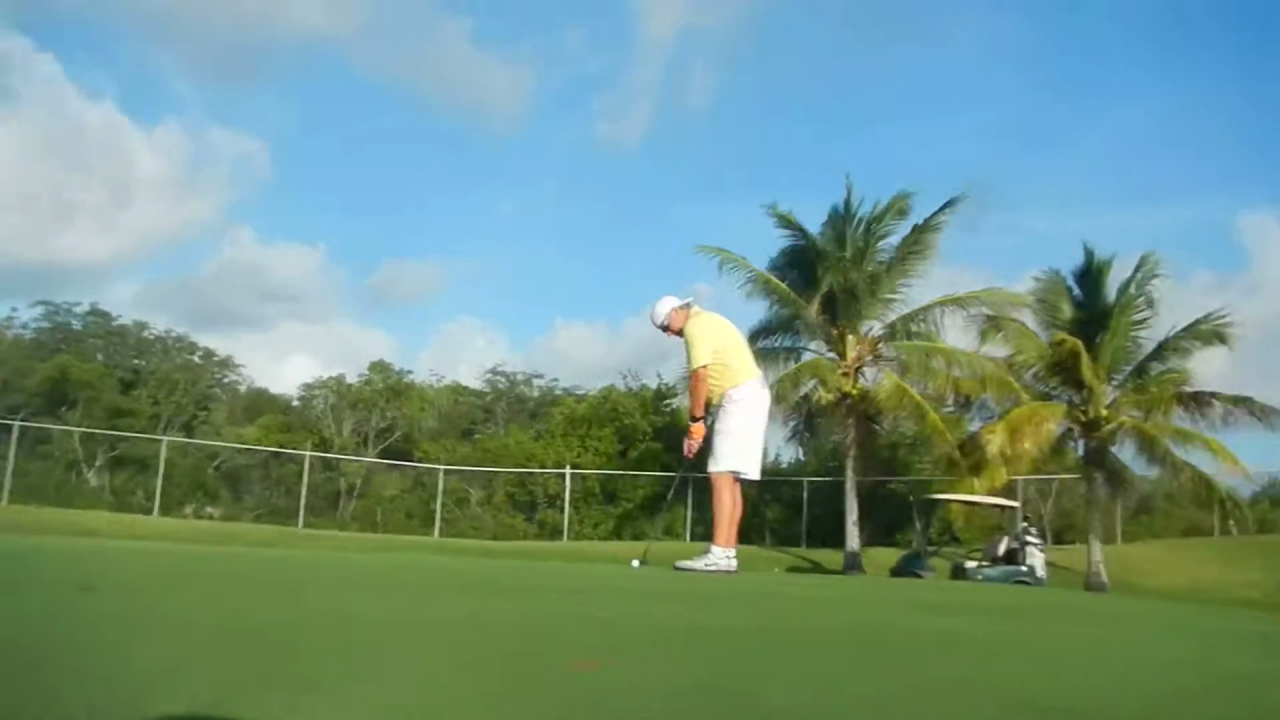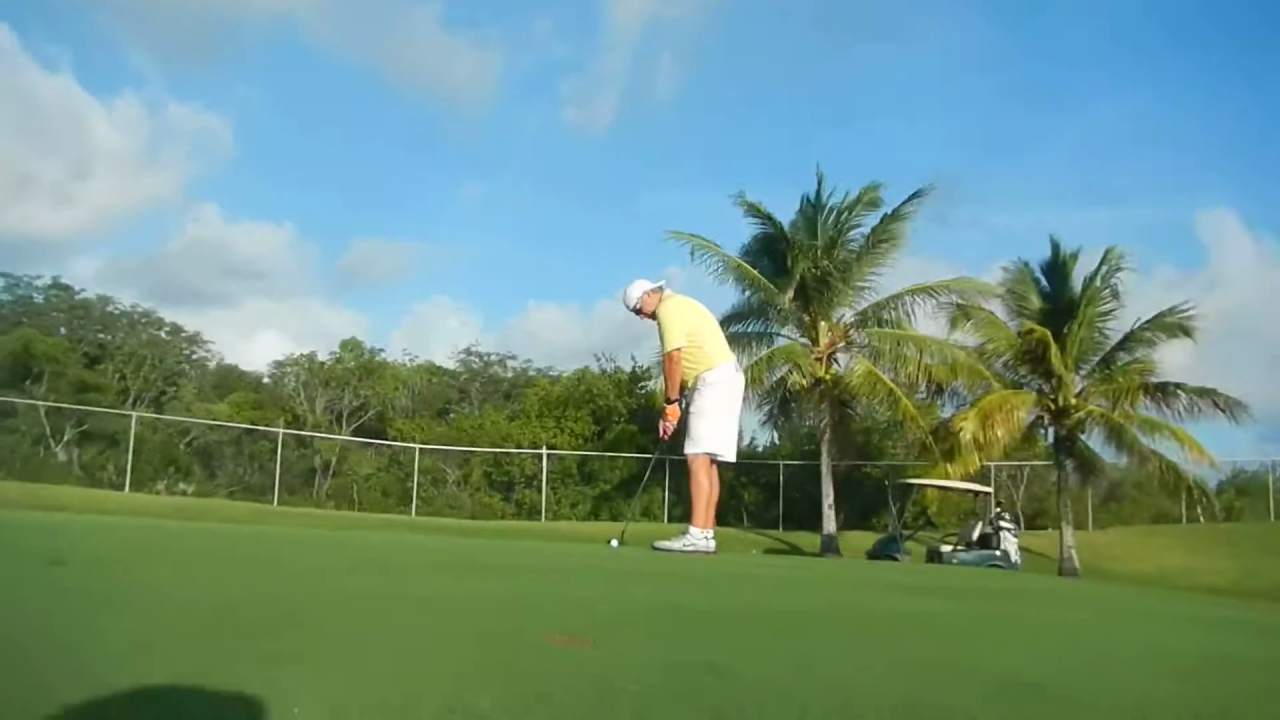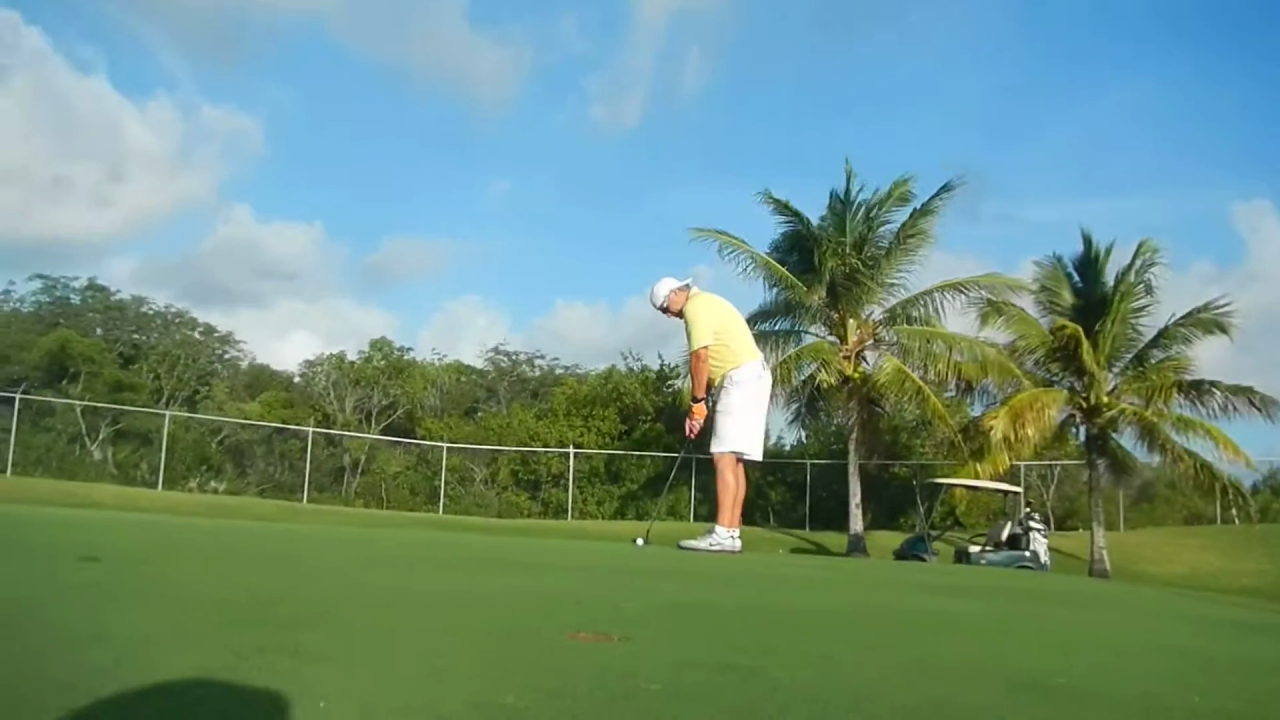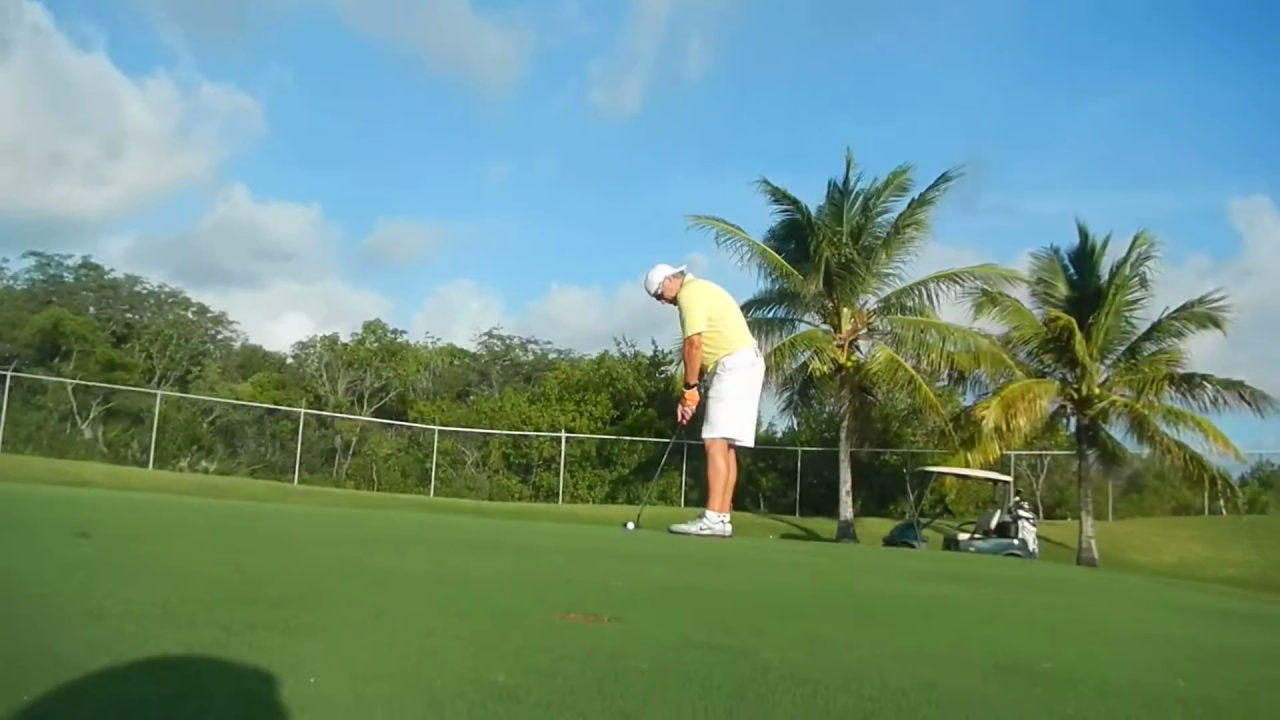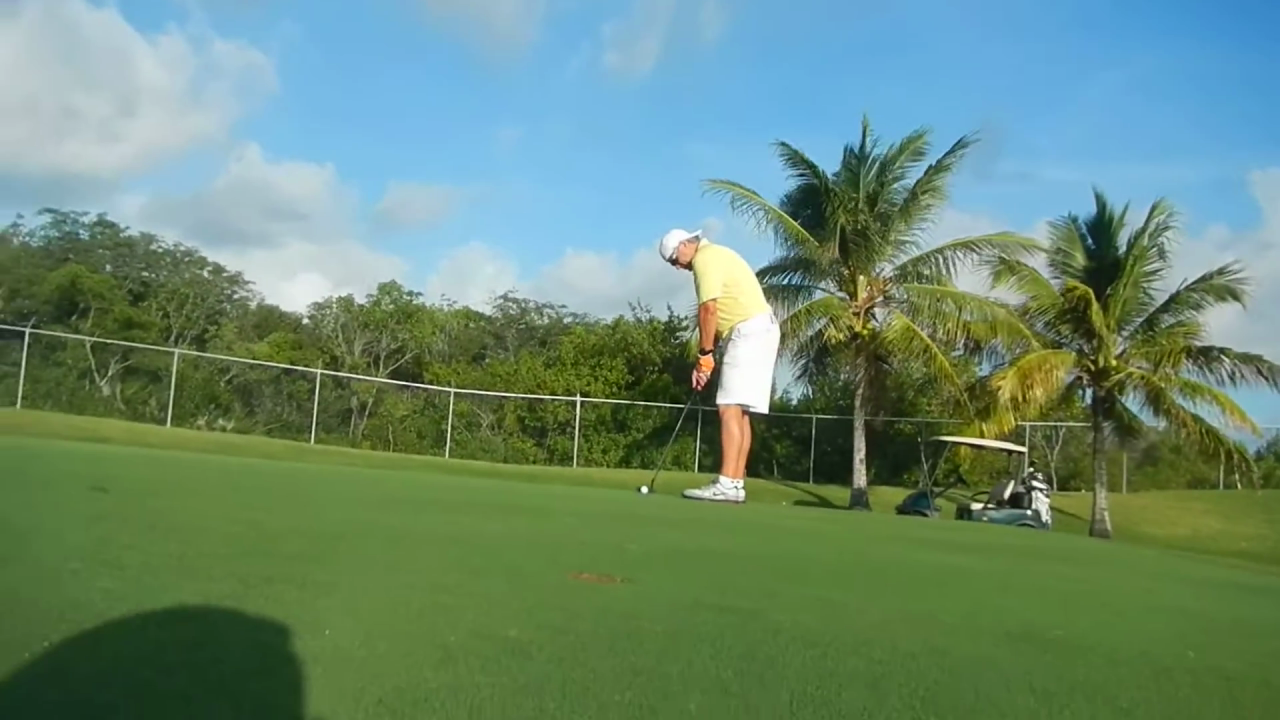
dt=0.1s
person 1, frame 1
left shoulder: (696, 324)
right shoulder: (704, 322)
left elbow: (699, 377)
right elbow: (709, 379)
left wrist: (695, 423)
right wrist: (699, 424)
left hip: (741, 397)
right hip: (744, 397)
left knee: (722, 475)
right knee: (730, 477)
left ankle: (719, 553)
right ankle: (727, 552)
person 1, frame 2
left shoulder: (669, 308)
right shoulder: (677, 306)
left elbow: (673, 360)
right elbow: (683, 362)
left wrist: (670, 405)
right wrist: (674, 405)
left hip: (715, 380)
right hip: (718, 380)
left knee: (698, 457)
right knee: (706, 460)
left ankle: (697, 534)
right ankle: (705, 533)
person 1, frame 3
left shoulder: (695, 305)
right shoulder: (704, 304)
left elbow: (700, 358)
right elbow: (710, 360)
left wrist: (697, 403)
right wrist: (700, 404)
left hip: (742, 378)
right hip: (745, 379)
left knee: (725, 456)
right knee: (732, 459)
left ankle: (723, 533)
right ankle: (731, 533)
person 1, frame 4
left shoulder: (690, 292)
right shoulder: (698, 291)
left elbow: (693, 345)
right elbow: (704, 347)
left wrist: (689, 389)
right wrist: (692, 391)
left hip: (734, 365)
right hip: (739, 365)
left knee: (716, 441)
right knee: (724, 444)
left ankle: (713, 518)
right ankle: (721, 517)
person 1, frame 5
left shoulder: (705, 257)
right shoulder: (713, 256)
left elbow: (708, 310)
right elbow: (718, 313)
left wrist: (704, 355)
right wrist: (708, 355)
left hip: (750, 331)
right hip: (754, 332)
left knee: (731, 408)
right knee: (739, 410)
left ankle: (726, 484)
right ankle: (736, 483)
